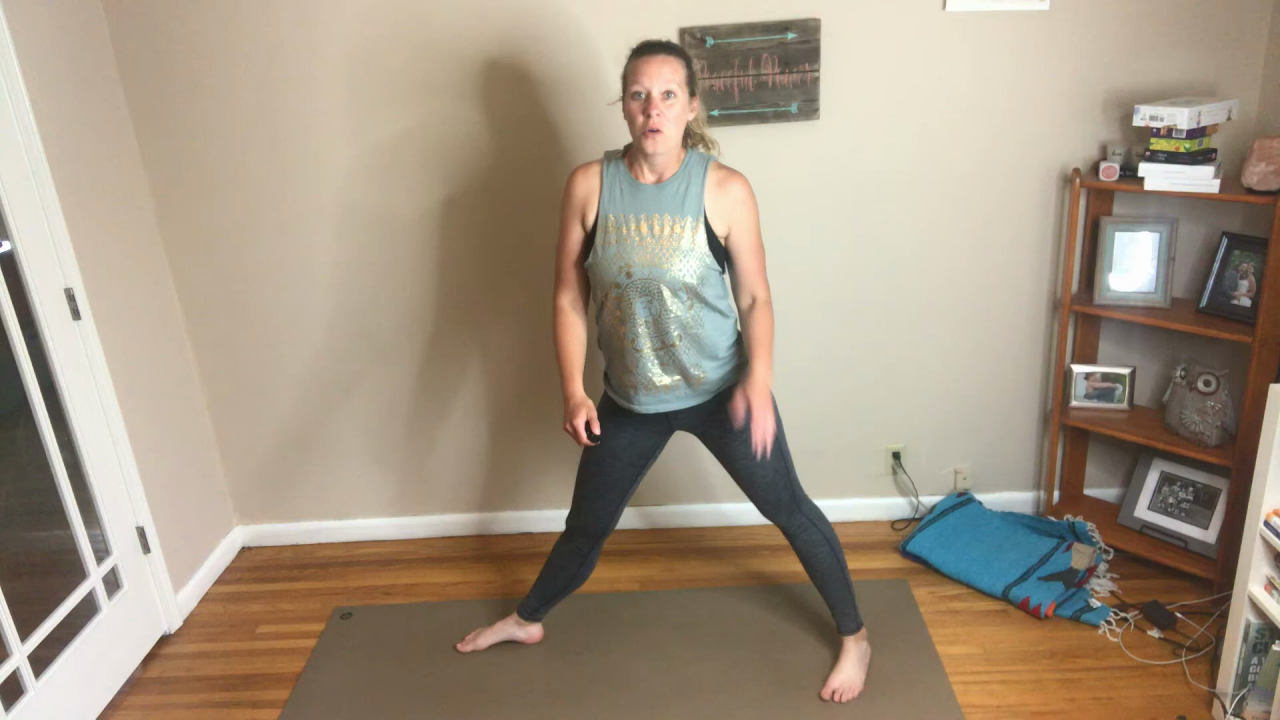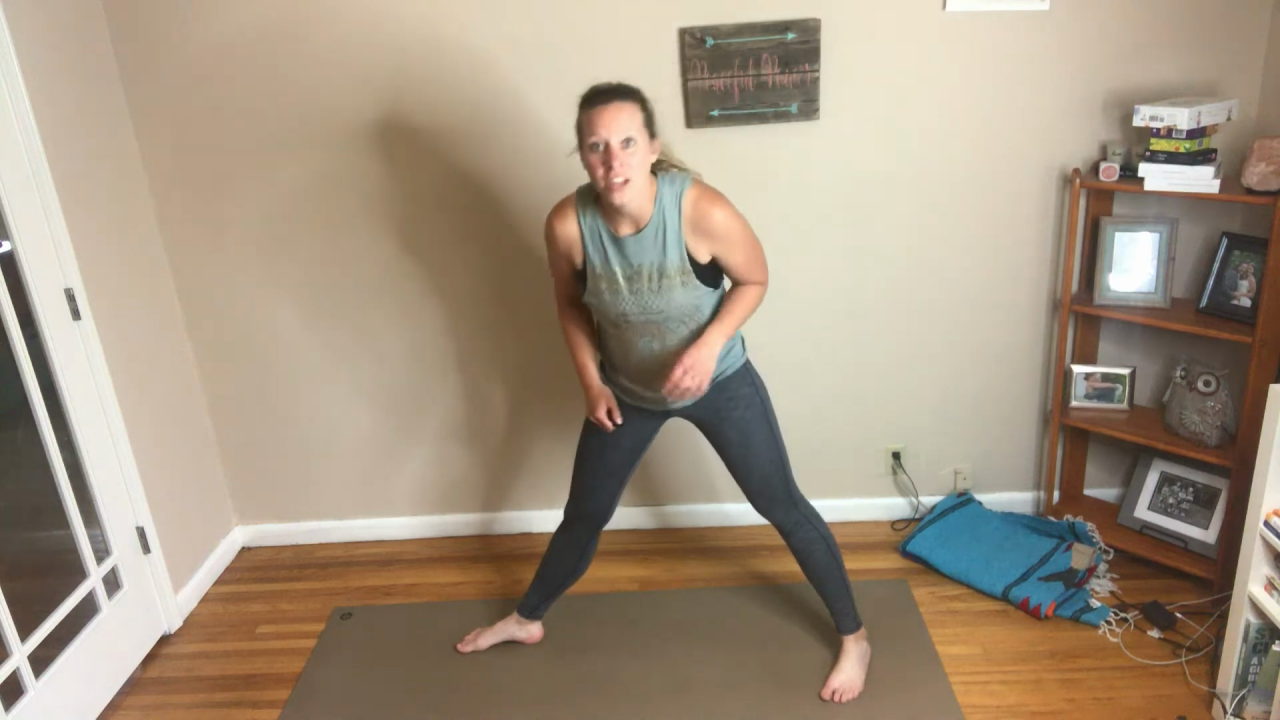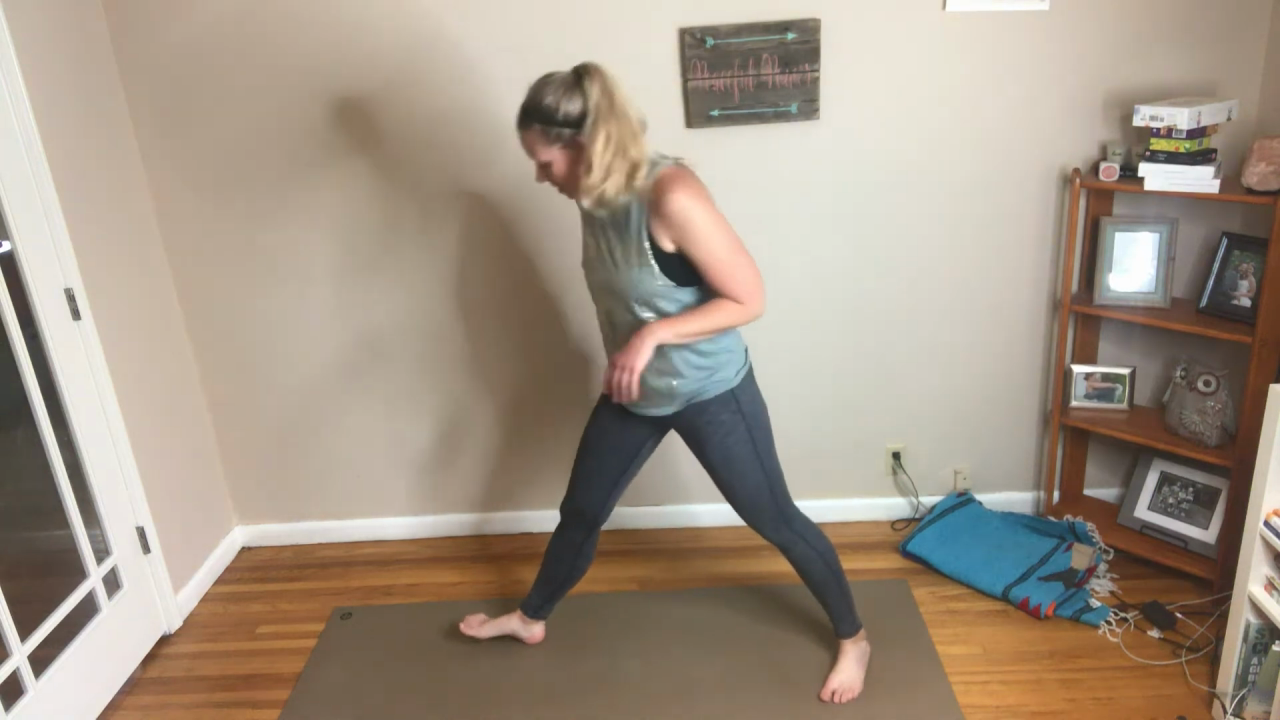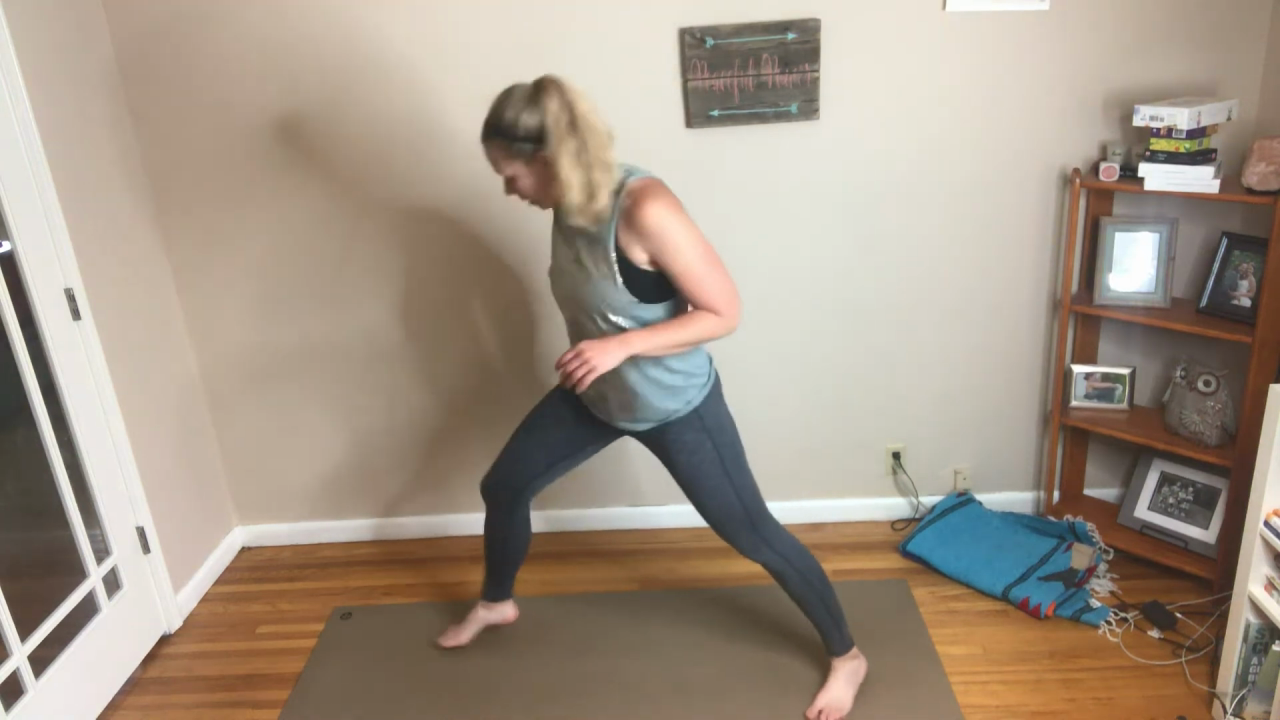
dt=1s
person 1, frame 1
left shoulder: (724, 188)
right shoulder: (589, 184)
left elbow: (755, 296)
right elbow: (569, 298)
left wrist: (759, 383)
right wrist: (574, 391)
left hip: (718, 390)
right hip: (629, 398)
left knee: (789, 511)
right knee: (587, 524)
left ankle: (854, 637)
right ankle: (526, 619)
person 1, frame 2
left shoulder: (703, 211)
right shoulder: (567, 223)
left elbow: (753, 281)
left wrist: (707, 345)
right wrist: (591, 381)
left hip: (718, 380)
right hip: (627, 389)
left knee: (784, 508)
right knee: (584, 513)
left ankle: (854, 637)
right ankle: (526, 619)
person 1, frame 3
left shoulder: (672, 195)
right shoulder: (593, 193)
left elbow: (747, 299)
left wrist: (653, 335)
left hip: (712, 391)
right hip: (633, 391)
left knee: (775, 521)
right knee: (581, 508)
left ankle: (853, 639)
right ankle: (530, 618)
person 1, frame 4
left shoulder: (646, 208)
right shoulder: (569, 200)
left elbow: (723, 313)
left wrist: (622, 346)
right wrist: (594, 352)
left hip: (674, 404)
right hip: (593, 395)
left knee: (754, 535)
right knee: (502, 487)
left ankle: (847, 657)
right ankle: (496, 602)
